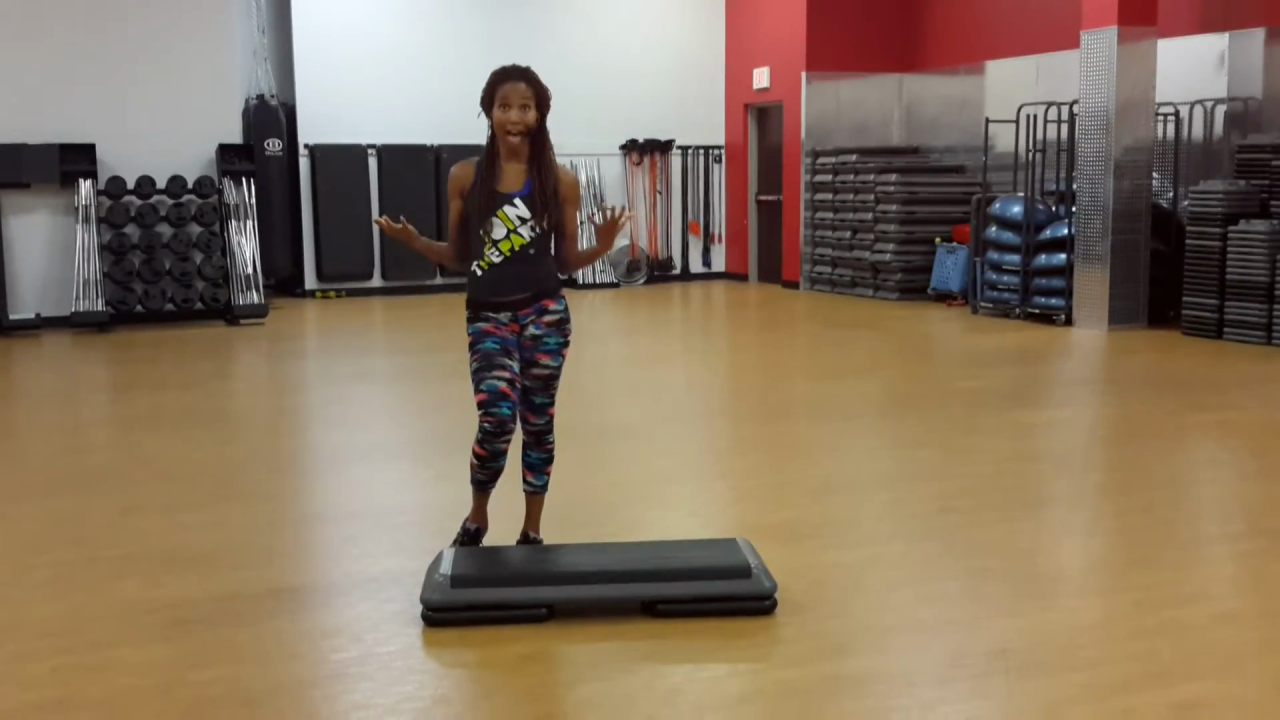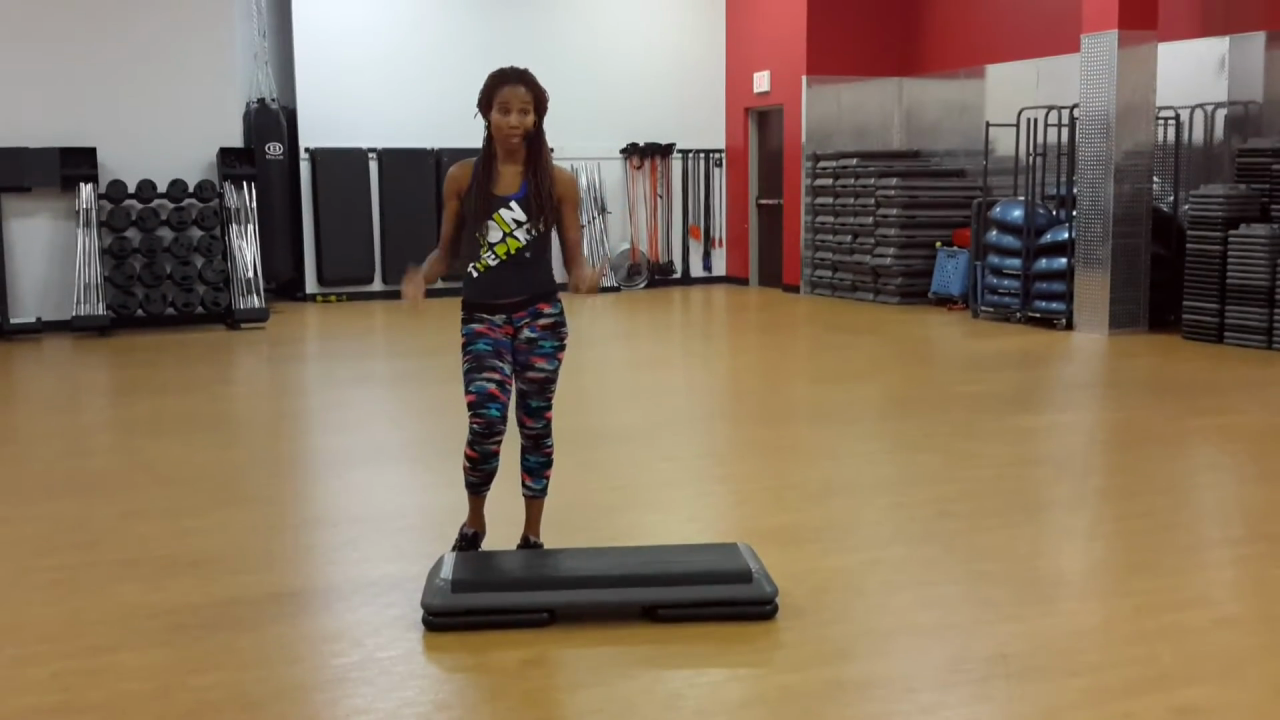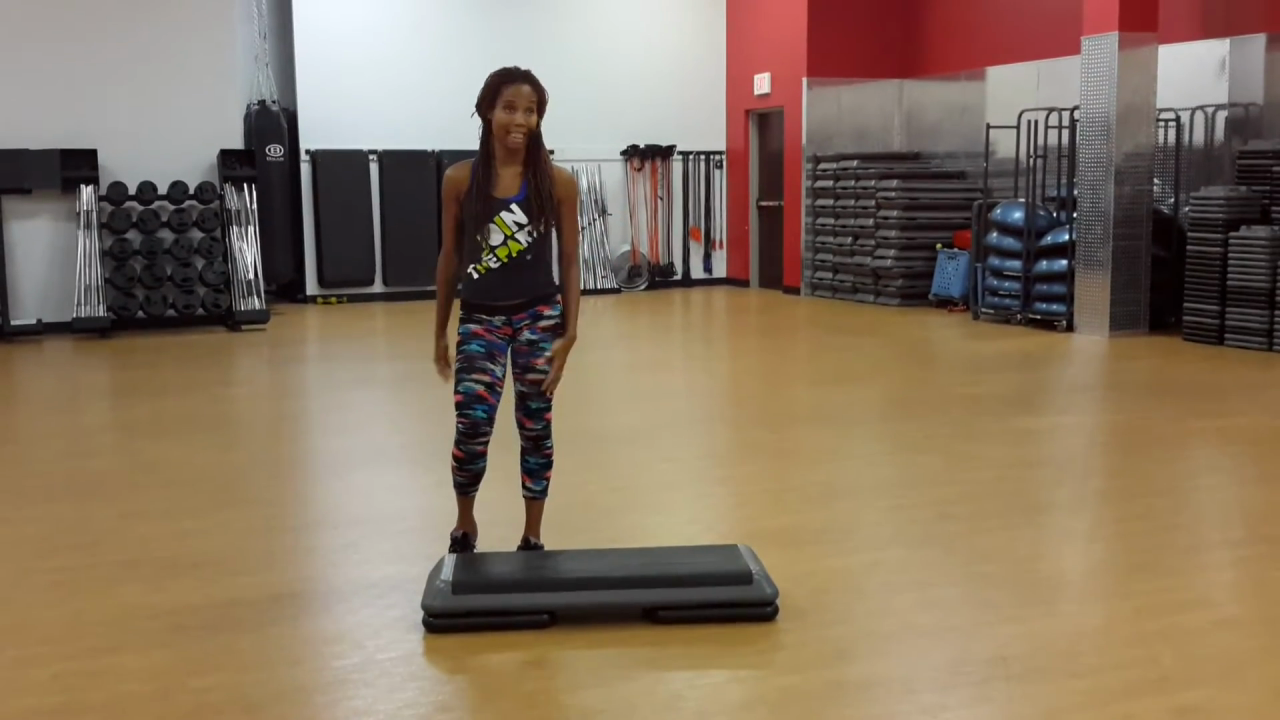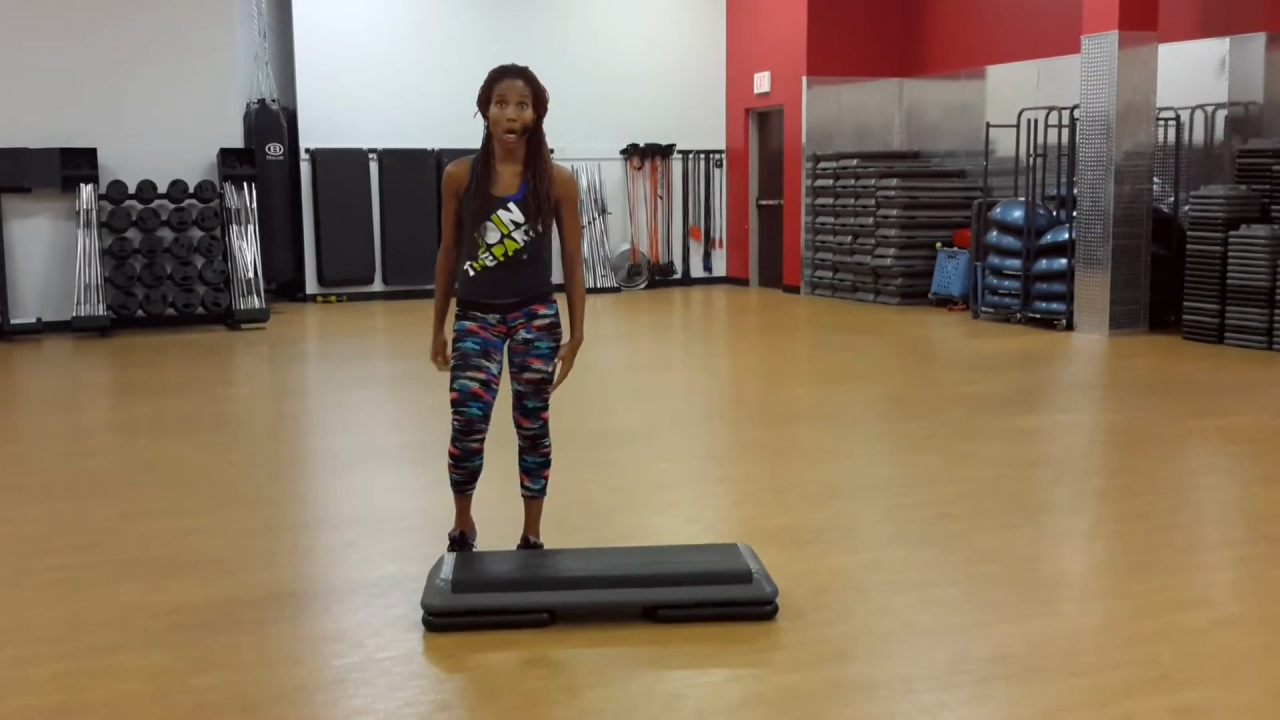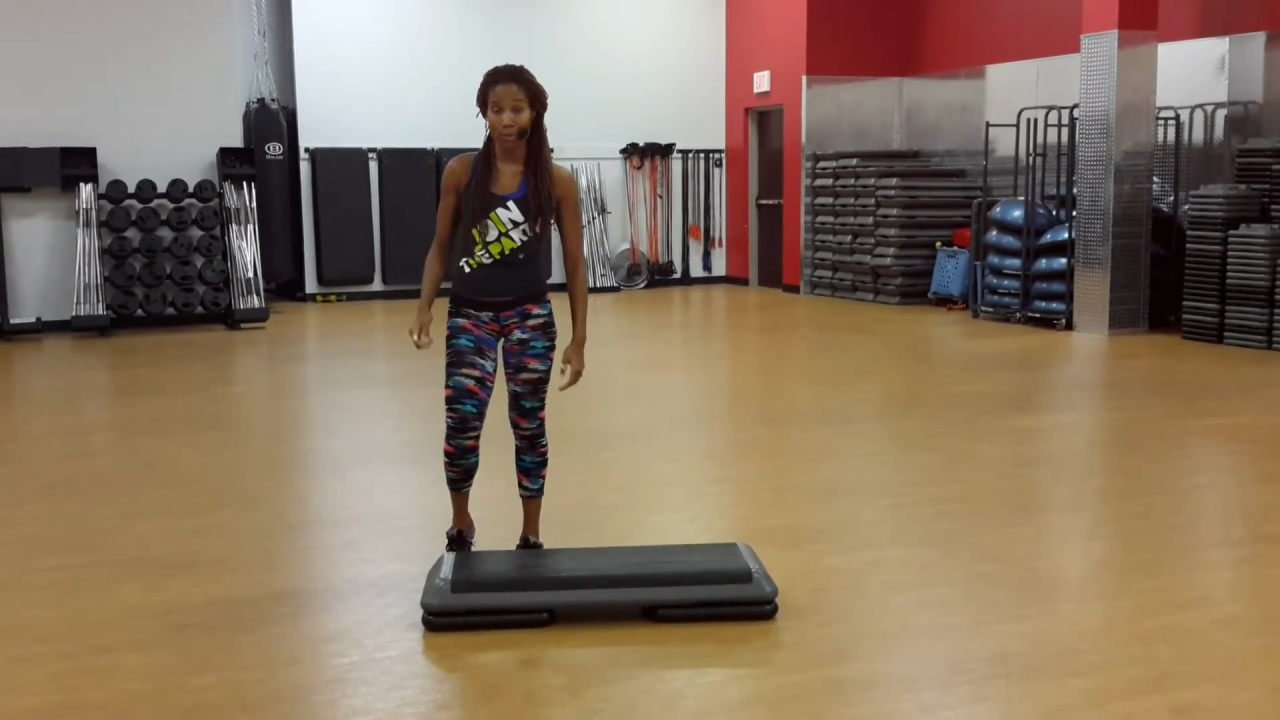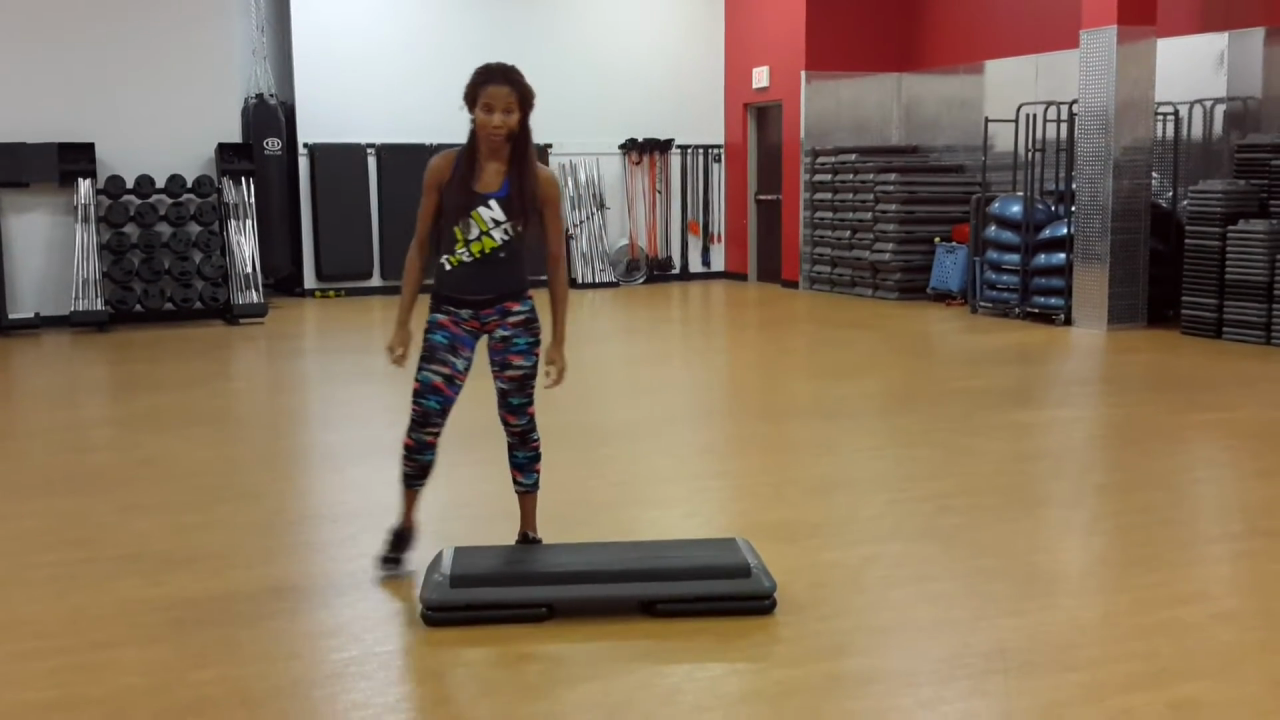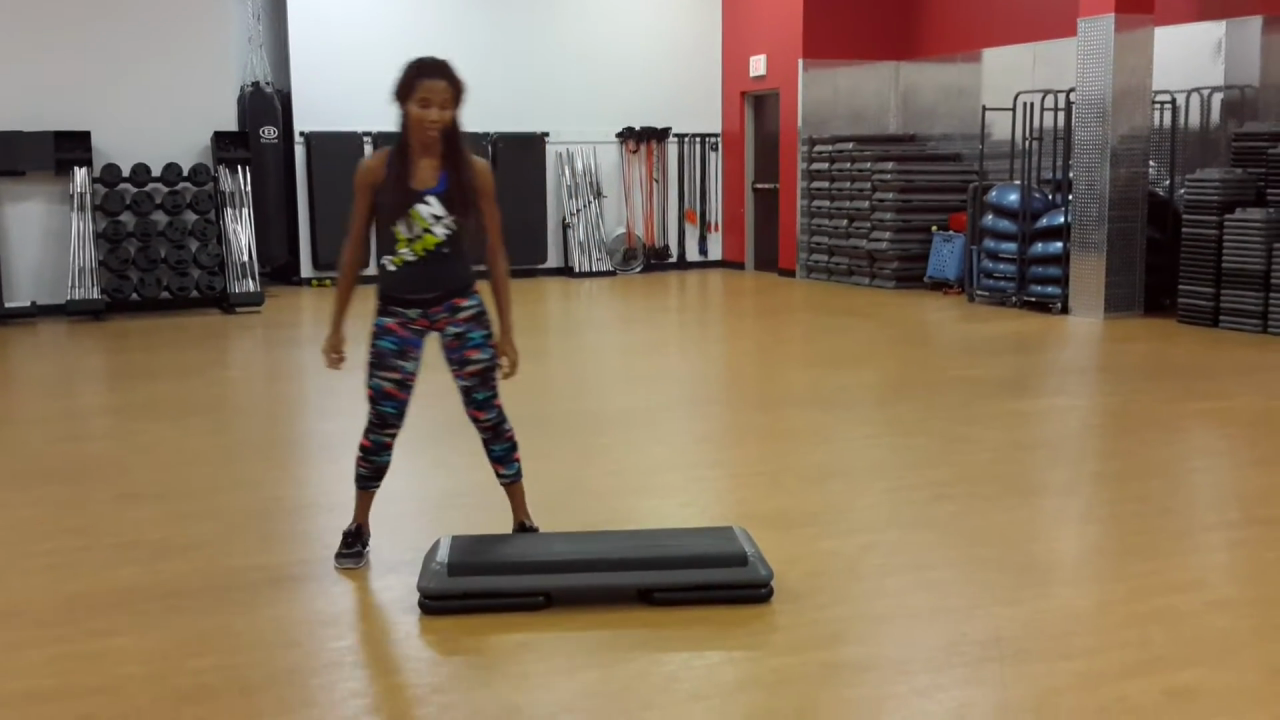
dt=0.3s
person 1, frame 1
left shoulder: (560, 180)
right shoulder: (464, 176)
left elbow: (566, 261)
right elbow: (457, 256)
left wrist: (600, 247)
right wrist: (414, 241)
left hip: (545, 313)
right hip: (487, 315)
left knee: (538, 422)
right knee: (497, 419)
left ankle: (531, 531)
right ankle: (476, 518)
person 1, frame 2
left shoulder: (558, 180)
right shoulder: (462, 177)
left elbow: (573, 255)
right elbow: (447, 250)
left wrist: (585, 278)
right wrist: (420, 277)
left hip: (540, 315)
right hip: (482, 317)
left knee: (536, 425)
right knee: (487, 423)
left ankle: (532, 536)
right ankle: (473, 524)
person 1, frame 3
left shoulder: (557, 181)
right shoulder: (460, 179)
left elbow: (570, 261)
right elbow: (449, 257)
left wrist: (569, 334)
right wrist: (439, 333)
left hip: (539, 316)
right hip: (480, 319)
left knee: (535, 427)
right knee: (473, 425)
left ankle: (532, 537)
right ankle: (465, 527)
person 1, frame 4
left shoulder: (556, 180)
right shoulder: (460, 175)
left elbow: (573, 260)
right elbow: (448, 253)
left wrist: (576, 335)
right wrist: (438, 328)
left hip: (535, 316)
right hip: (475, 316)
left knee: (533, 426)
right knee: (468, 423)
left ankle: (531, 536)
right ankle: (463, 527)
person 1, frame 5
left shoulder: (557, 180)
right shoulder: (460, 171)
left elbow: (574, 261)
right elbow: (441, 246)
left wrist: (578, 338)
right wrist: (424, 308)
left hip: (530, 315)
right hip: (470, 314)
left knee: (529, 425)
right knee: (462, 421)
left ankle: (530, 537)
right ankle: (461, 526)
person 1, frame 6
left shoulder: (540, 179)
right shoulder: (443, 168)
left elbow: (555, 262)
right elbow: (421, 246)
left wrist: (559, 340)
right wrist: (403, 321)
left hip: (512, 311)
right hip: (450, 311)
left knee: (519, 423)
right knee: (425, 418)
left ankle: (529, 533)
right ankle: (405, 524)
person 1, frame 7
left shoulder: (473, 171)
right shoulder: (376, 169)
left elbow: (496, 252)
right elbow: (355, 246)
left wrist: (506, 330)
right wrist: (337, 324)
left hip: (459, 307)
right hip: (396, 311)
left knee: (488, 415)
right knee: (383, 420)
left ankle: (523, 521)
right ankle: (358, 526)
